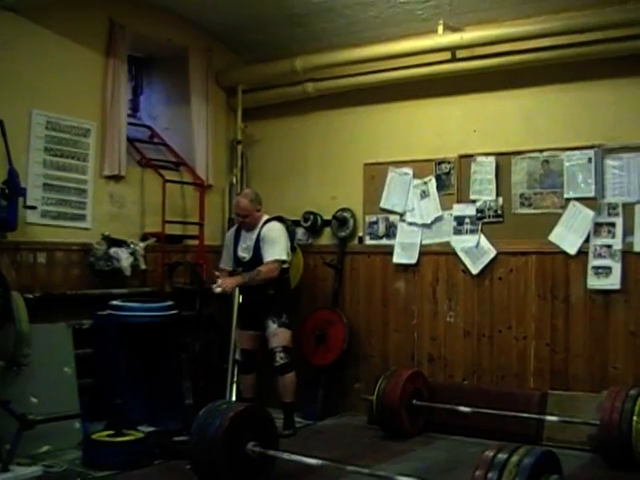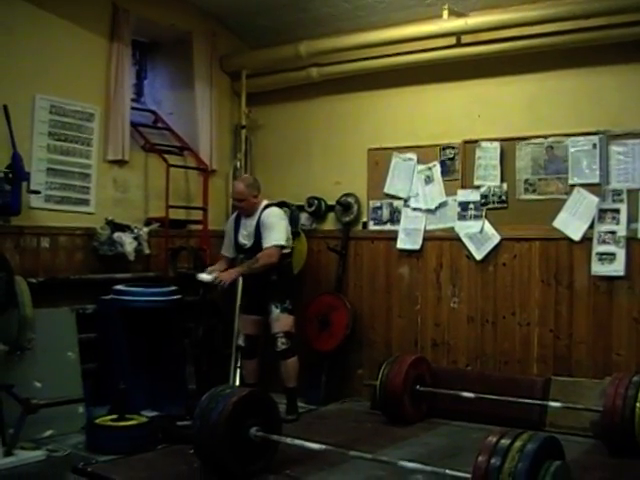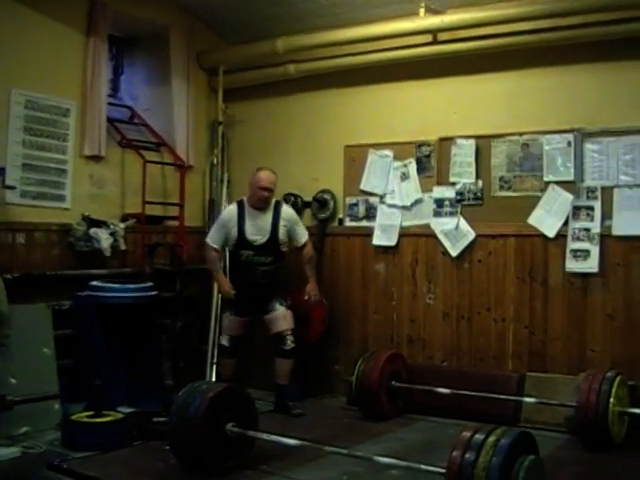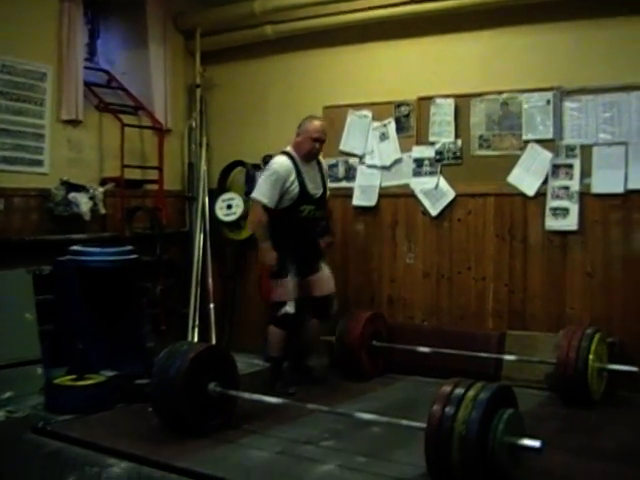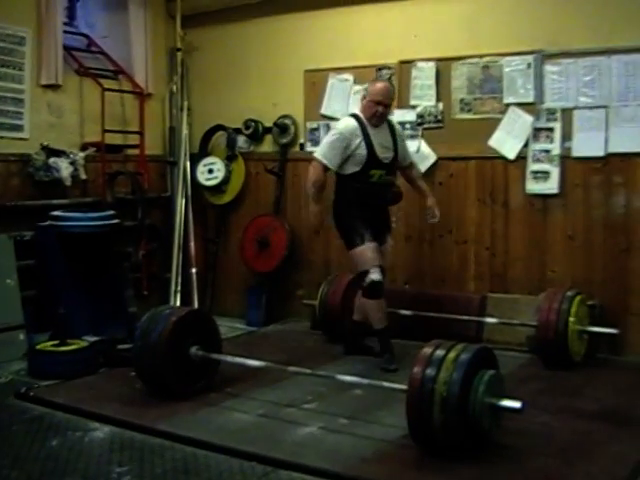
dt=0.7s
person 1, frame 1
left shoulder: (273, 229)
right shoulder: (233, 234)
left elbow: (271, 270)
right elbow: (226, 269)
left wrist: (237, 280)
right wrist: (223, 281)
left hip: (275, 302)
right hip: (249, 302)
left knee: (281, 358)
right knee: (244, 359)
left ankle: (288, 418)
person 1, frame 2
left shoulder: (273, 215)
right shoulder: (234, 221)
left elbow: (271, 256)
right elbow: (228, 257)
left wrist: (235, 272)
right wrist: (216, 269)
left hip: (277, 288)
right hip: (251, 288)
left knee: (282, 344)
right knee: (246, 344)
left ankle: (291, 403)
person 1, frame 3
left shoulder: (285, 213)
right shoulder: (231, 213)
left elbow: (305, 248)
right elbow: (212, 250)
left wrist: (312, 281)
right wrist: (221, 279)
left hip: (273, 288)
right hip: (240, 288)
left knee: (286, 341)
right knee: (228, 342)
left ankle: (283, 398)
person 1, frame 4
left shoulder: (319, 166)
right shoulder: (281, 166)
right elbow: (258, 208)
left wrist: (327, 231)
right wrist: (265, 247)
left hip: (310, 246)
right hip: (284, 248)
left knee: (325, 304)
right knee: (286, 310)
left ankle: (298, 359)
right ankle: (276, 372)
person 1, frame 5
left shoulder: (393, 130)
right shoulder: (347, 128)
left elbow: (407, 167)
right elbow: (318, 166)
left wrist: (428, 196)
right wrist: (315, 205)
left hip: (379, 212)
right hip: (353, 214)
left knee: (372, 281)
right knee: (372, 279)
left ankle: (353, 338)
right ankle: (385, 347)
